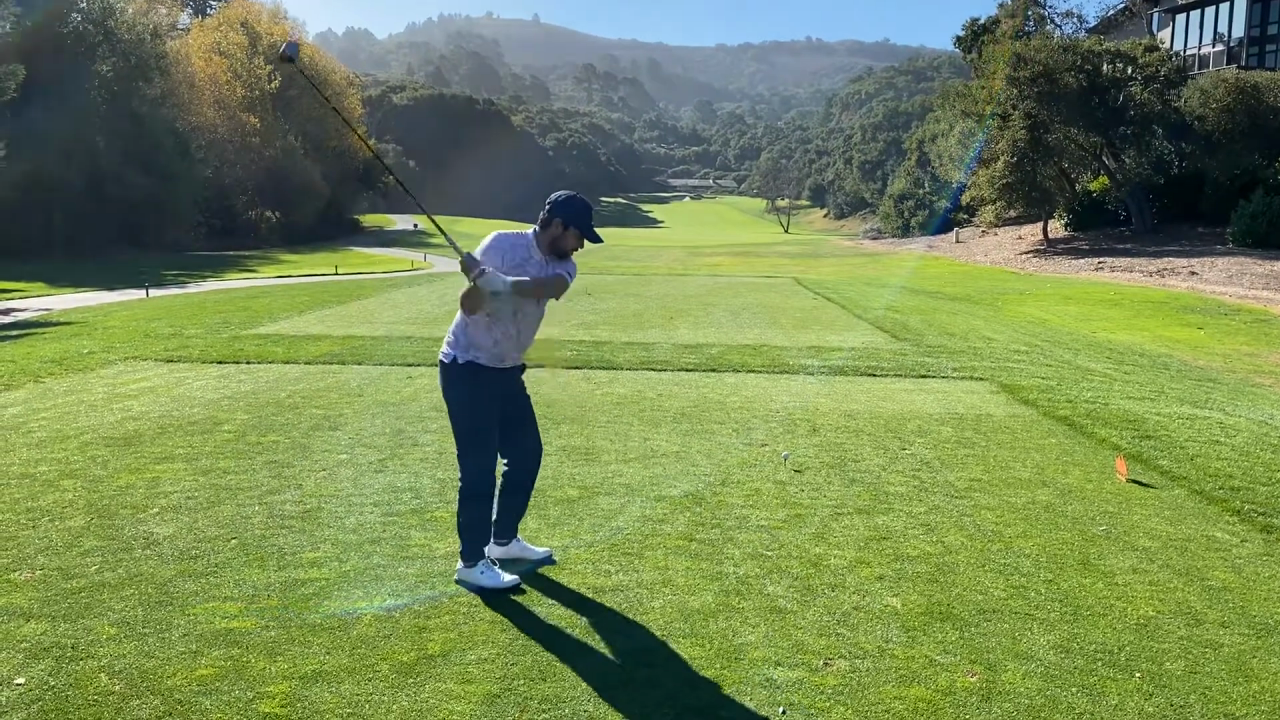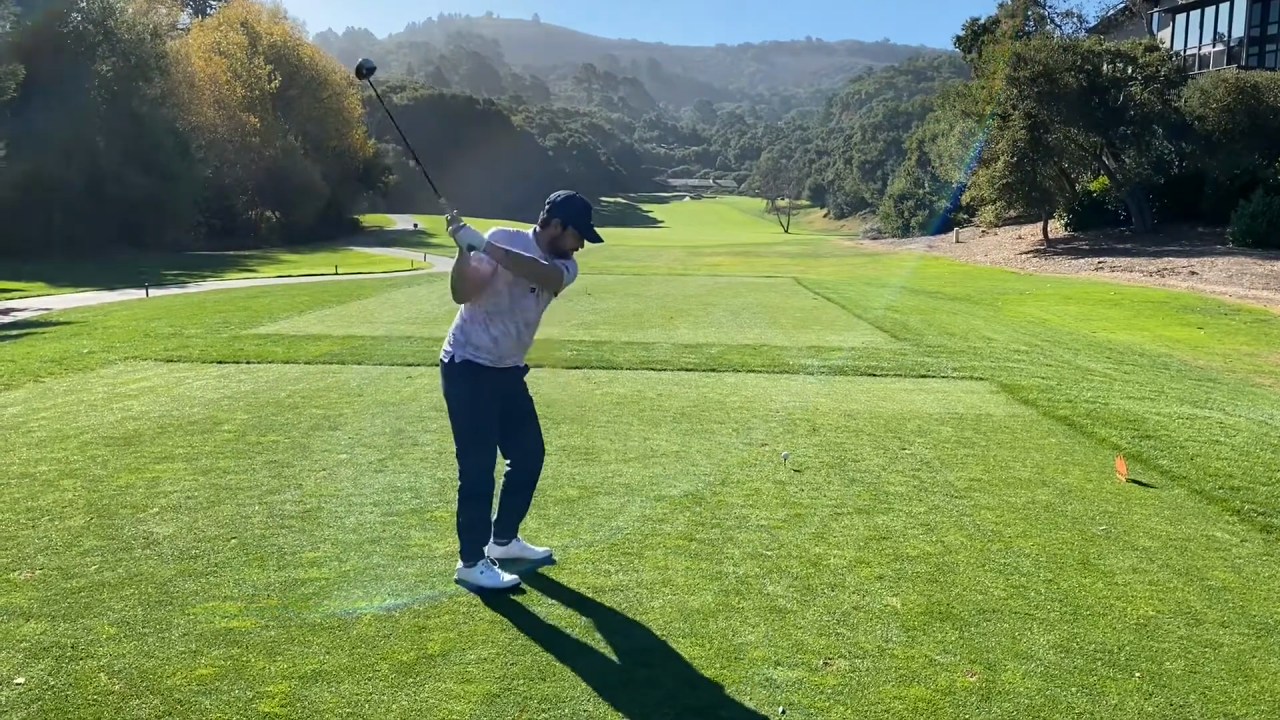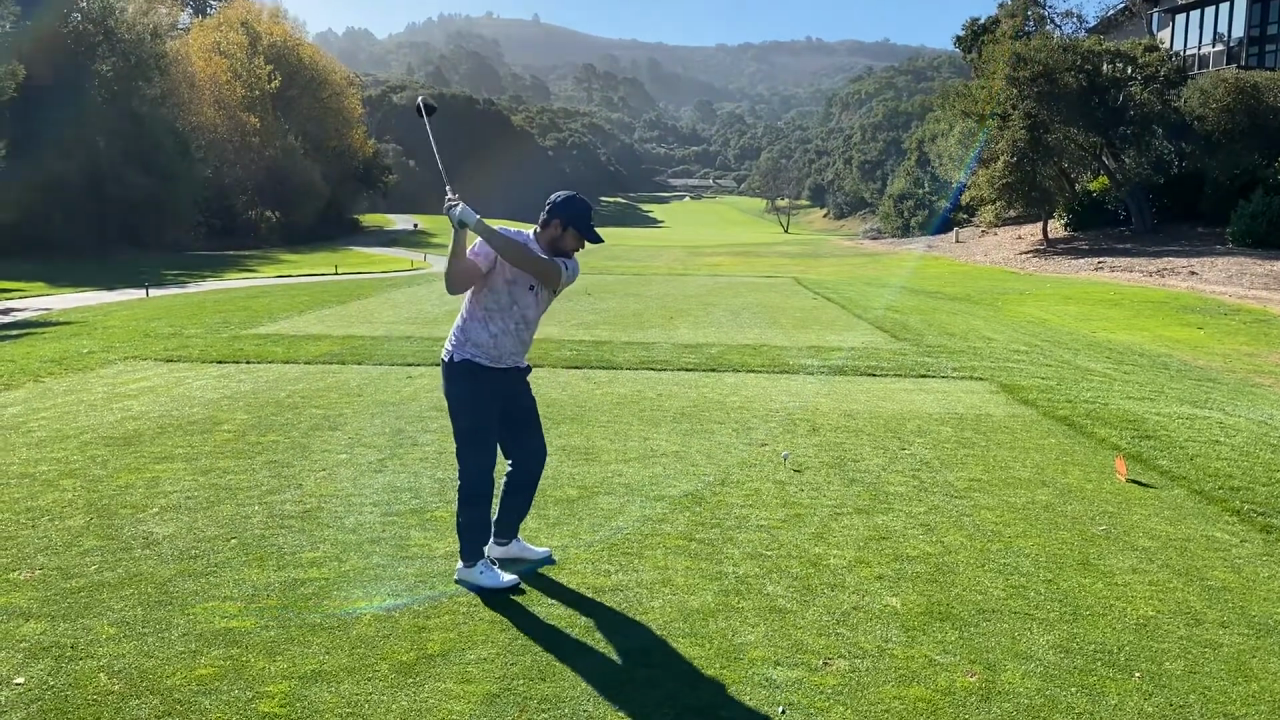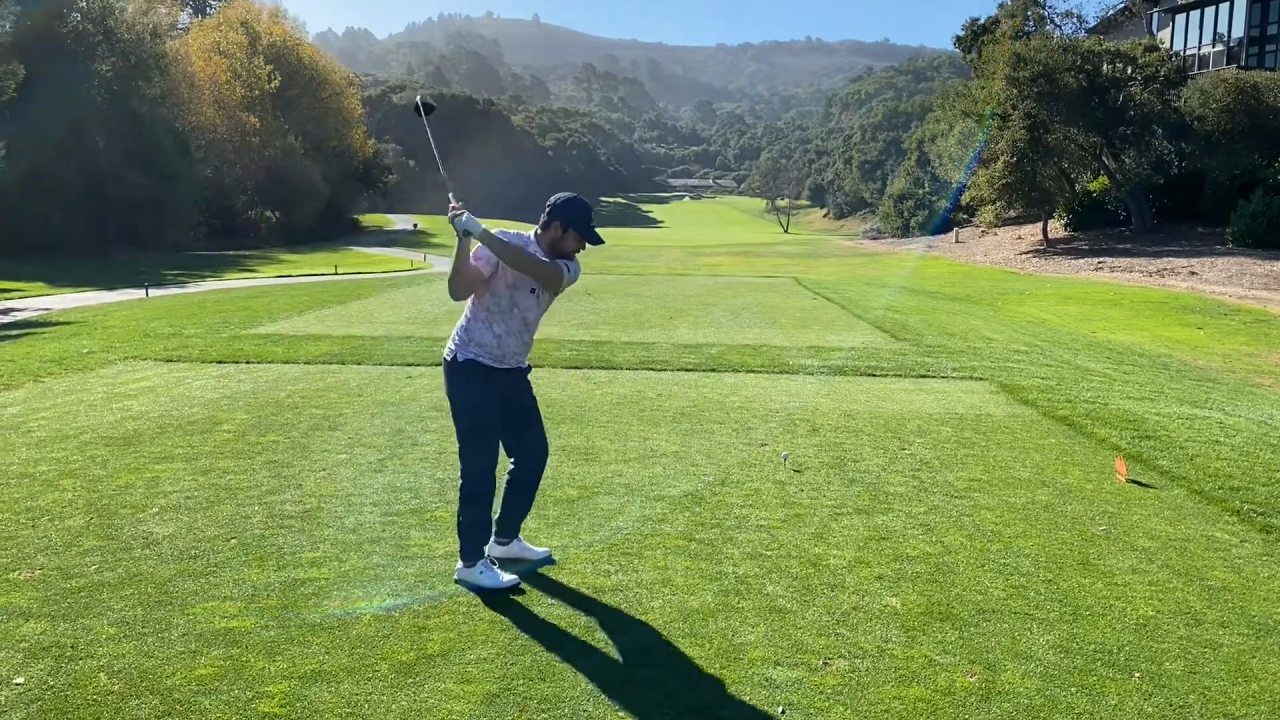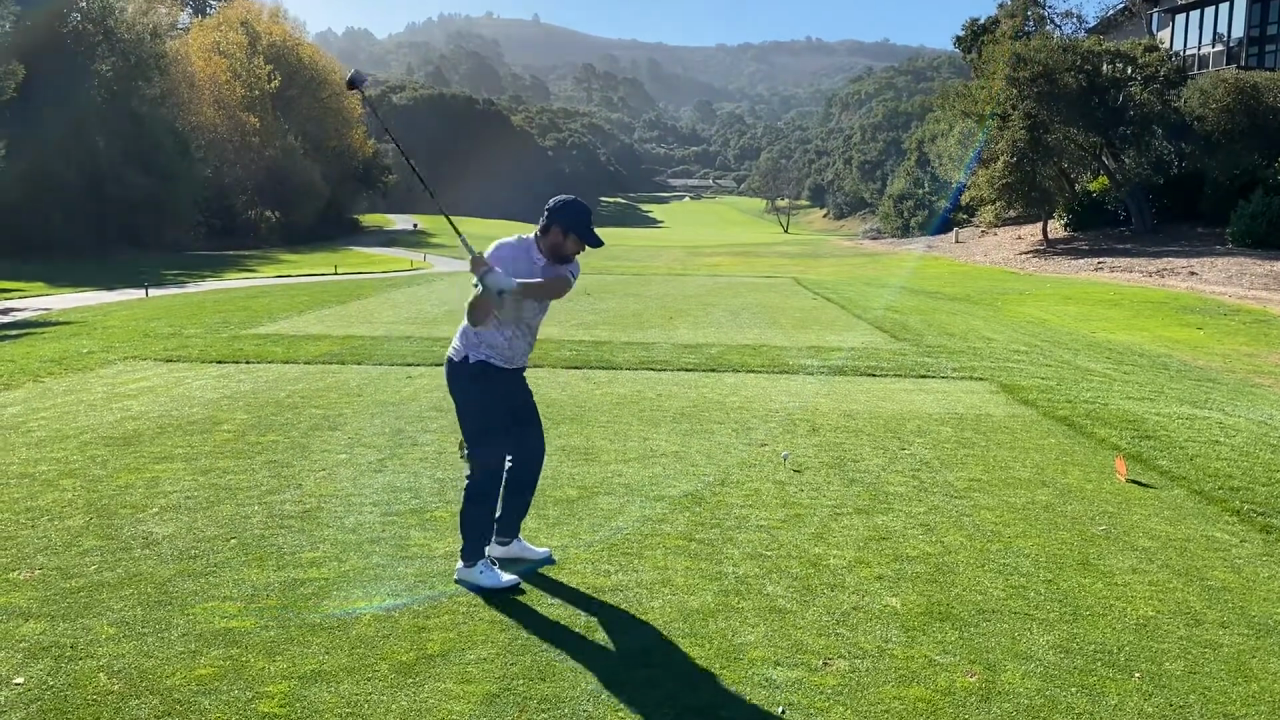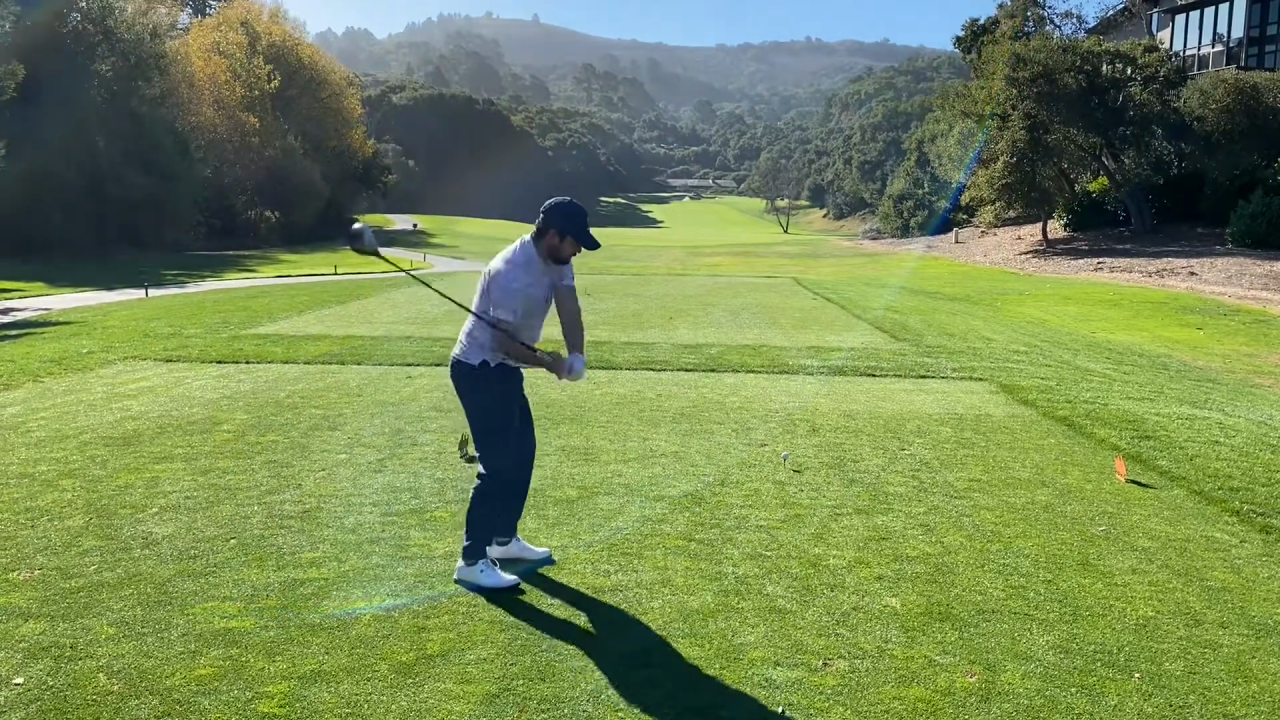
dt=0.1s
person 1, frame 1
left shoulder: (563, 268)
right shoulder: (502, 244)
left elbow: (545, 288)
right elbow: (468, 305)
left wrist: (504, 284)
right wrist: (476, 282)
left hip: (506, 371)
right hip: (466, 367)
left knee: (527, 454)
right knee: (479, 466)
left ankle: (504, 539)
right ankle: (471, 561)
person 1, frame 2
left shoulder: (565, 267)
right shoulder: (498, 241)
left elbow: (537, 272)
right elbow: (461, 293)
left wrist: (485, 245)
right wrist: (467, 249)
left hip: (509, 372)
right hip: (467, 367)
left knee: (529, 455)
right knee: (478, 466)
left ankle: (503, 539)
right ankle: (471, 561)
person 1, frame 3
left shoulder: (565, 266)
right shoulder: (499, 240)
left elbow: (535, 266)
right elbow: (456, 285)
left wrist: (478, 225)
right wrist: (460, 236)
left hip: (511, 372)
right hip: (468, 367)
left knee: (531, 455)
right knee: (478, 466)
left ankle: (504, 539)
right ankle: (471, 561)
person 1, frame 4
left shoulder: (566, 266)
right shoulder: (499, 242)
left elbow: (532, 269)
right elbow: (459, 292)
left wrist: (480, 232)
right wrist: (466, 241)
left hip: (511, 371)
right hip: (470, 368)
left knee: (533, 453)
right knee: (480, 463)
left ankle: (504, 538)
right ankle: (471, 561)
person 1, frame 5
left shoulder: (565, 267)
right shoulder: (504, 252)
left elbow: (550, 289)
right elbow: (477, 318)
left wrist: (514, 287)
right wrist: (489, 285)
left hip: (509, 370)
right hip: (474, 368)
left knee: (529, 453)
right knee: (488, 462)
left ankle: (504, 538)
right ankle: (471, 561)
person 1, frame 6
left shoulder: (557, 263)
right shoulder: (511, 274)
left elbow: (569, 311)
right elbow: (508, 343)
left wrist: (575, 356)
right wrist: (552, 362)
left hip: (498, 369)
right hip: (484, 370)
left knee: (520, 453)
right knee: (499, 463)
left ankle: (502, 538)
right ankle: (472, 560)
